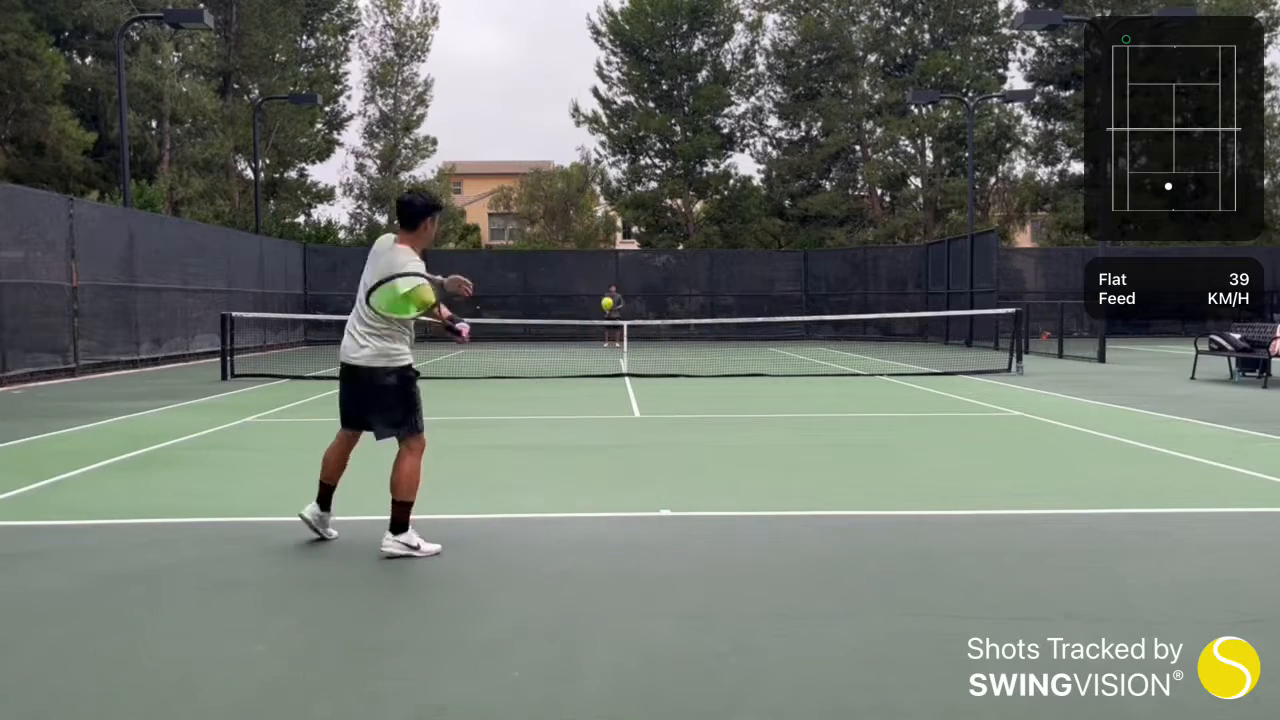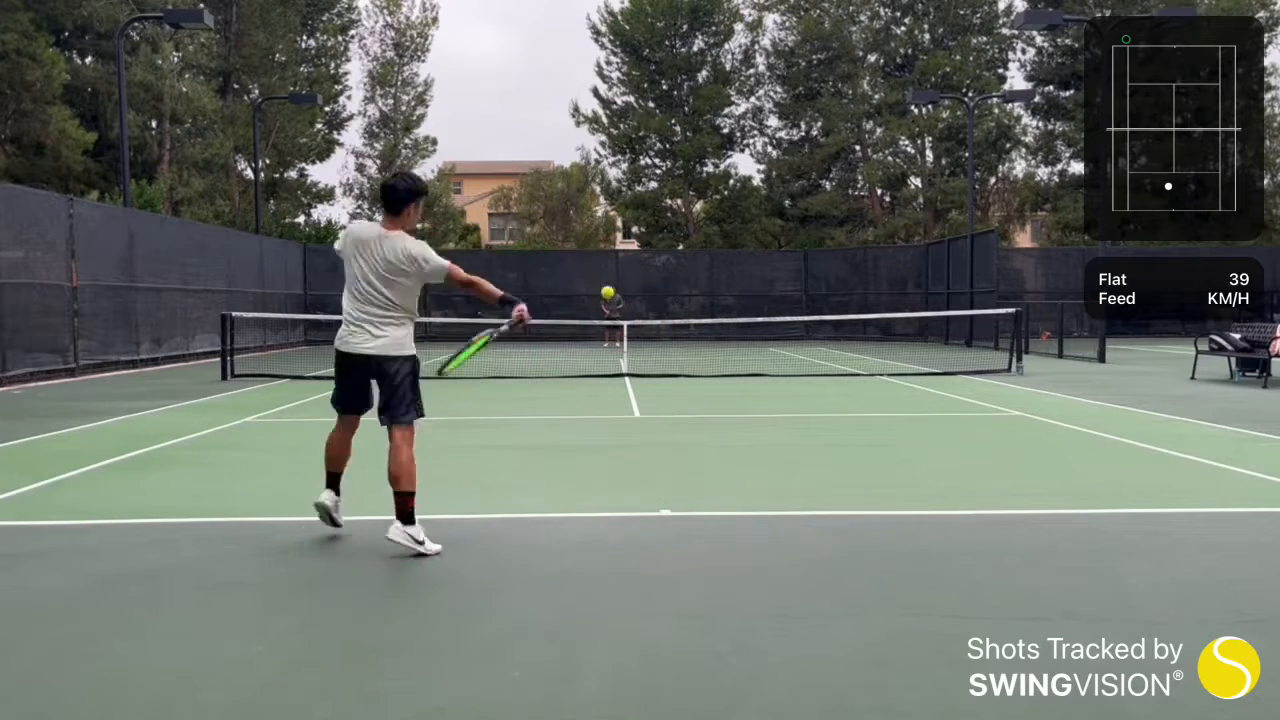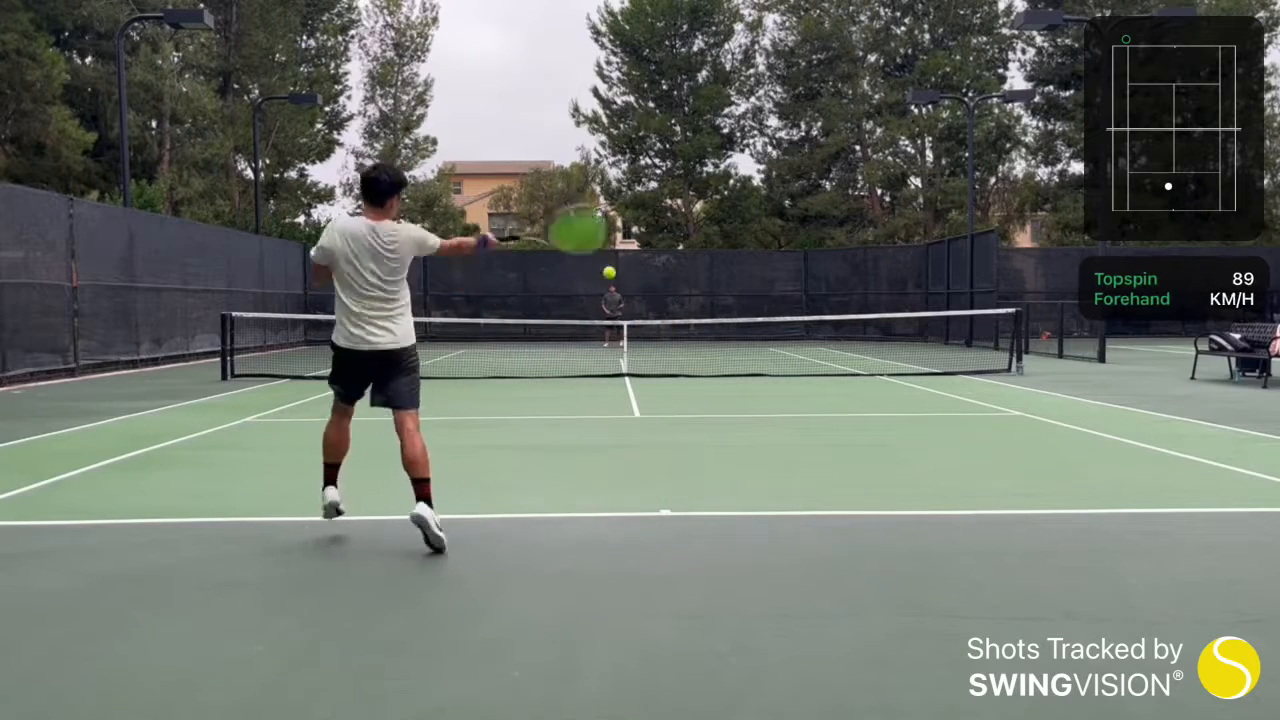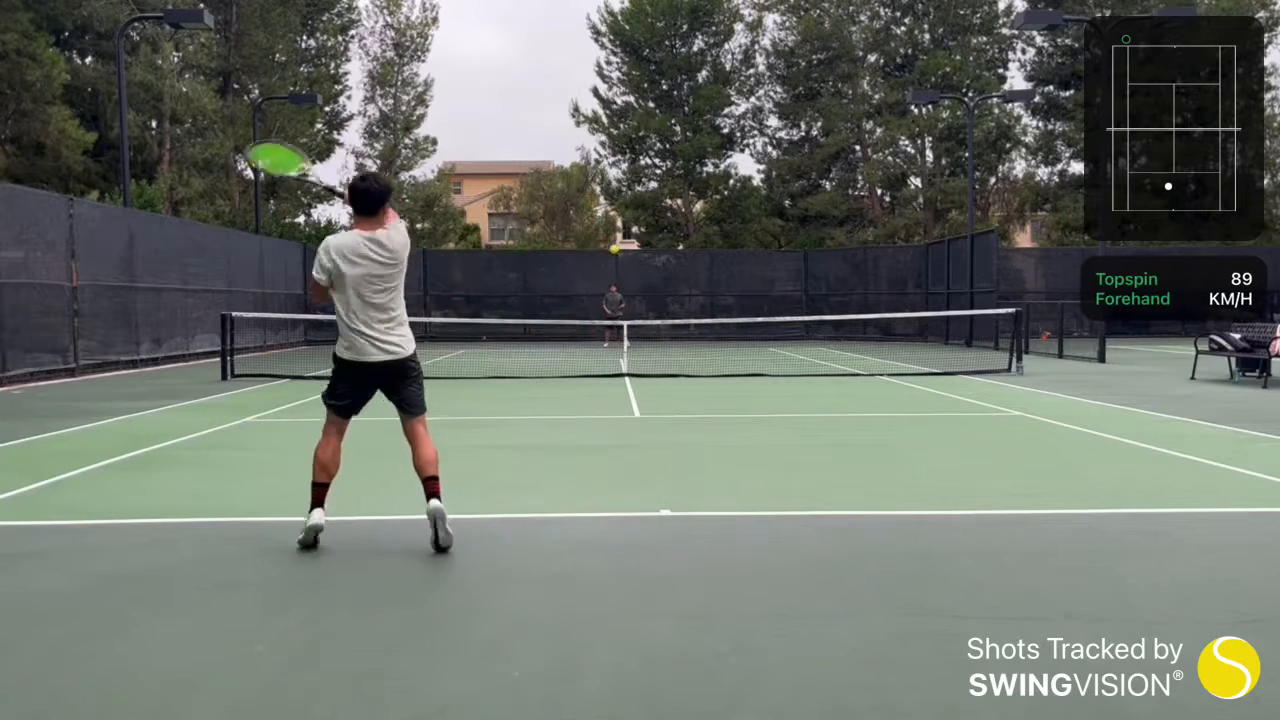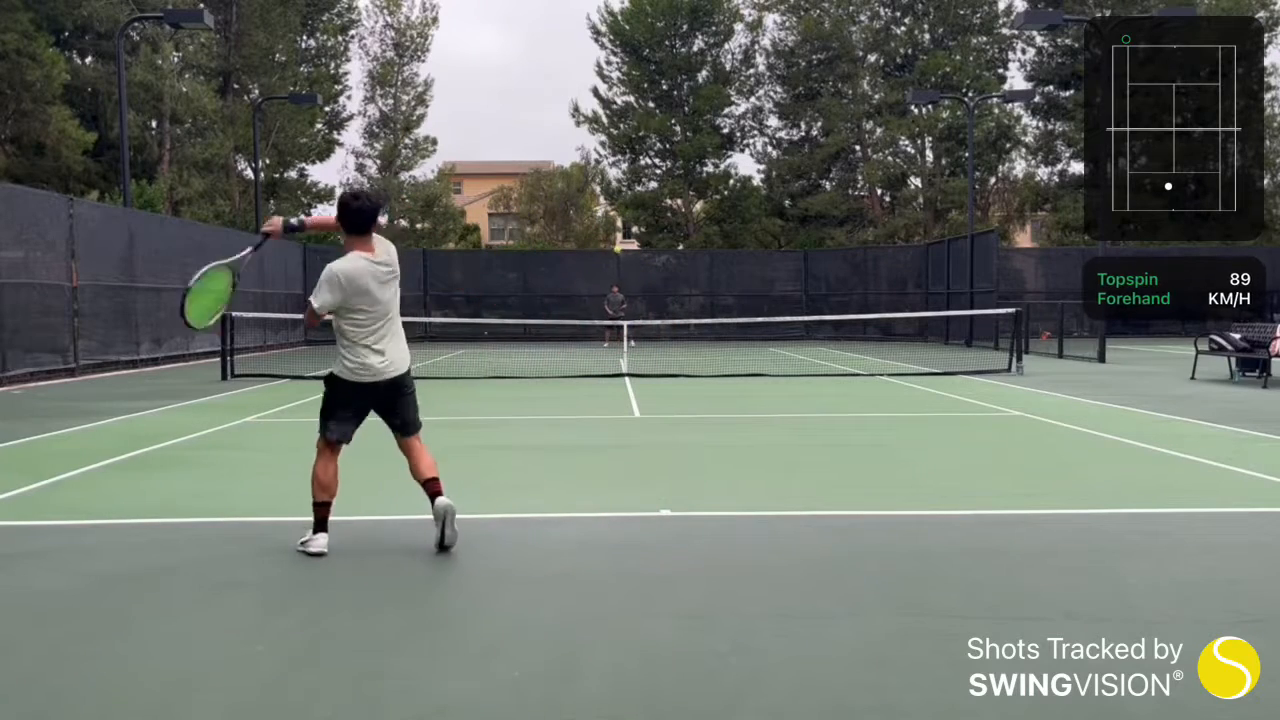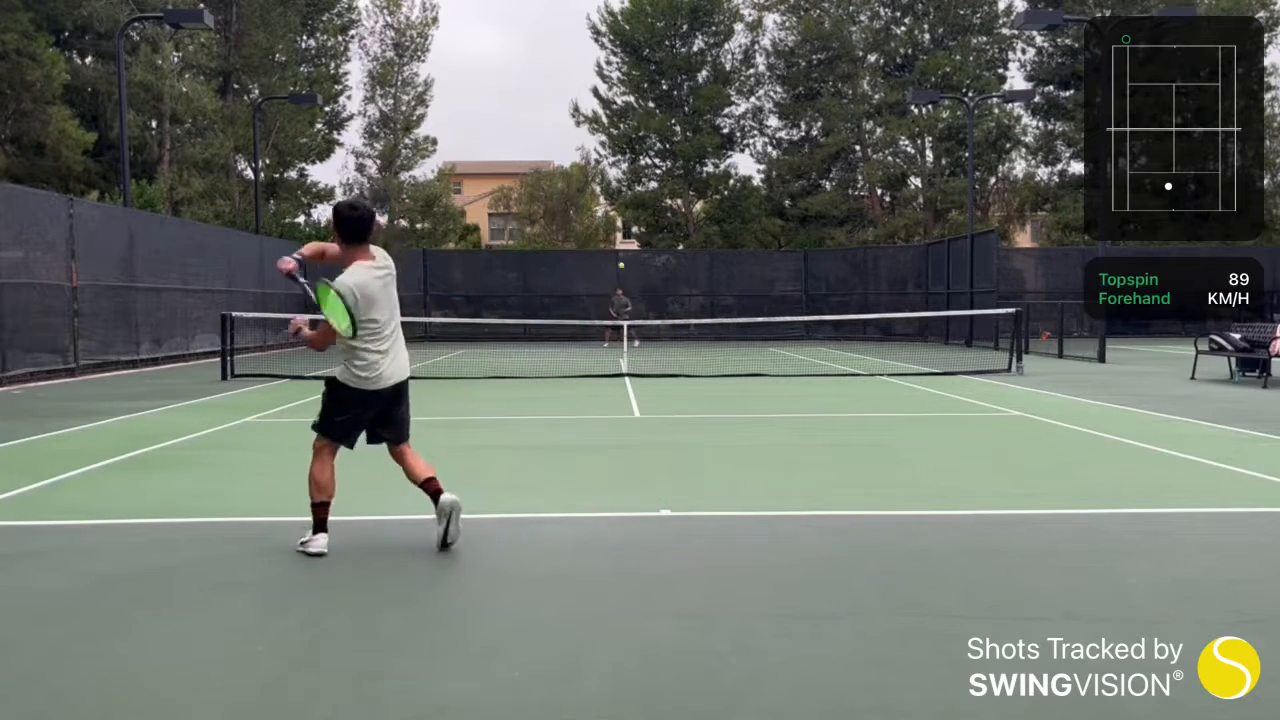
dt=0.1s
person 1, frame 1
left shoulder: (387, 244)
right shoulder: (406, 263)
right elbow: (425, 298)
left wrist: (444, 282)
right wrist: (453, 323)
left hip: (353, 358)
right hip: (386, 364)
left knee: (349, 436)
right knee: (413, 445)
left ankle: (320, 509)
right ankle: (398, 534)
person 1, frame 2
left shoulder: (354, 232)
right shoulder: (414, 251)
right elbow: (464, 280)
right wrist: (510, 302)
left hip: (349, 347)
right hip: (393, 352)
left knee: (346, 423)
right knee: (401, 436)
left ankle: (330, 494)
right ankle: (405, 524)
person 1, frame 3
left shoulder: (338, 229)
right shoulder: (408, 234)
left elbow: (320, 274)
right elbow: (449, 247)
right wrist: (482, 240)
left hip: (350, 344)
right hip: (397, 345)
left knee: (340, 415)
right knee: (408, 426)
left ankle: (331, 490)
right ankle: (423, 505)
person 1, frame 4
left shoulder: (333, 246)
right shoulder: (397, 237)
left elbow: (319, 295)
right elbow: (391, 216)
right wrist: (382, 207)
left hip: (354, 355)
right hip: (399, 354)
left knee: (333, 430)
right knee: (417, 430)
left ankle: (317, 512)
right ankle: (434, 501)
person 1, frame 5
left shoulder: (337, 271)
right shoulder: (385, 249)
left elbow: (312, 319)
right elbow: (337, 225)
right wrist: (291, 224)
left hip: (354, 376)
right hip: (397, 370)
left knee: (327, 450)
right knee: (412, 444)
left ankle: (319, 533)
right ankle: (439, 500)
person 1, frame 6
left shoulder: (347, 285)
right shoulder: (383, 257)
left elbow: (320, 342)
right elbow: (323, 248)
left wrist: (301, 331)
right wrist: (296, 258)
left hip: (357, 383)
right hip: (396, 377)
left knee: (323, 451)
right knee: (402, 451)
left ankle: (319, 534)
right ankle: (442, 498)
